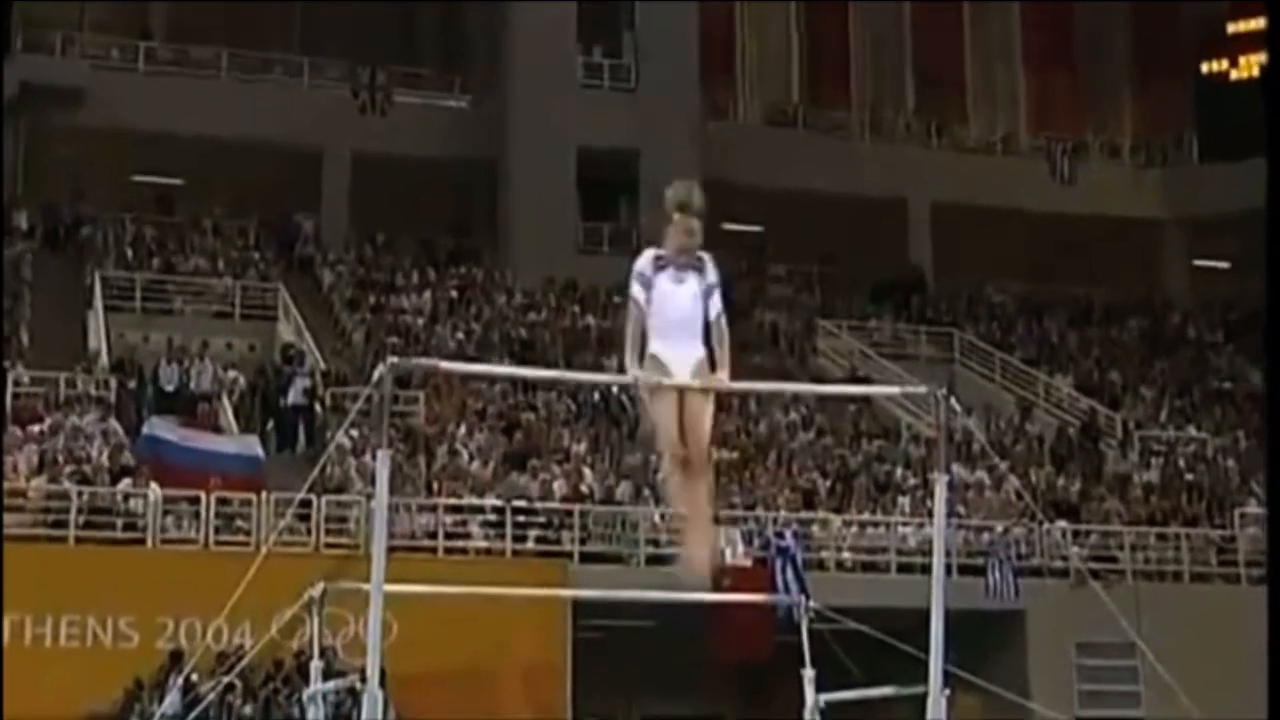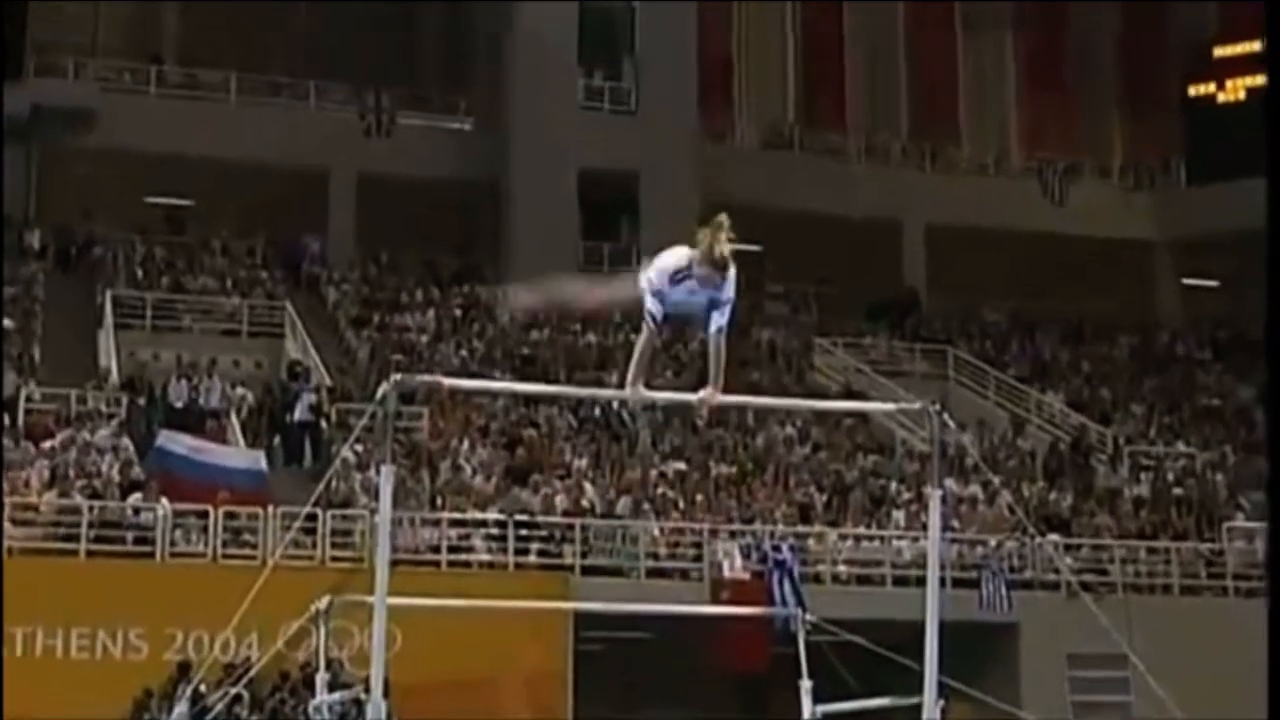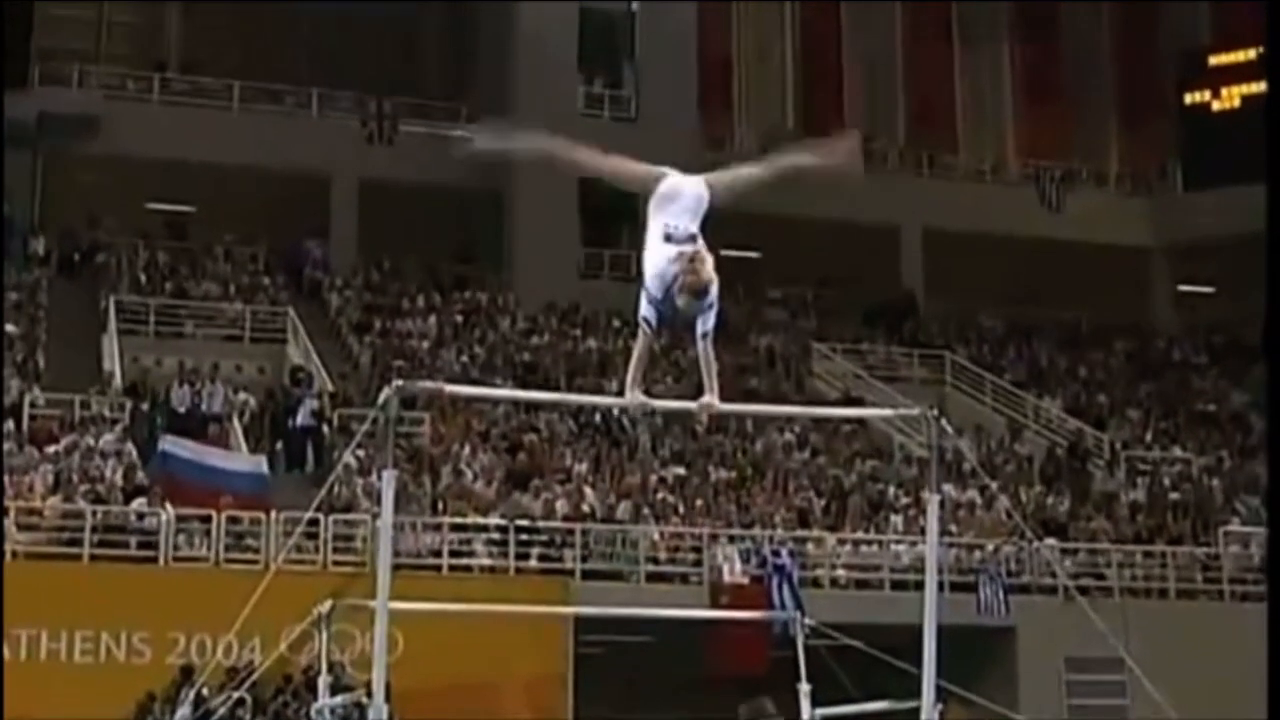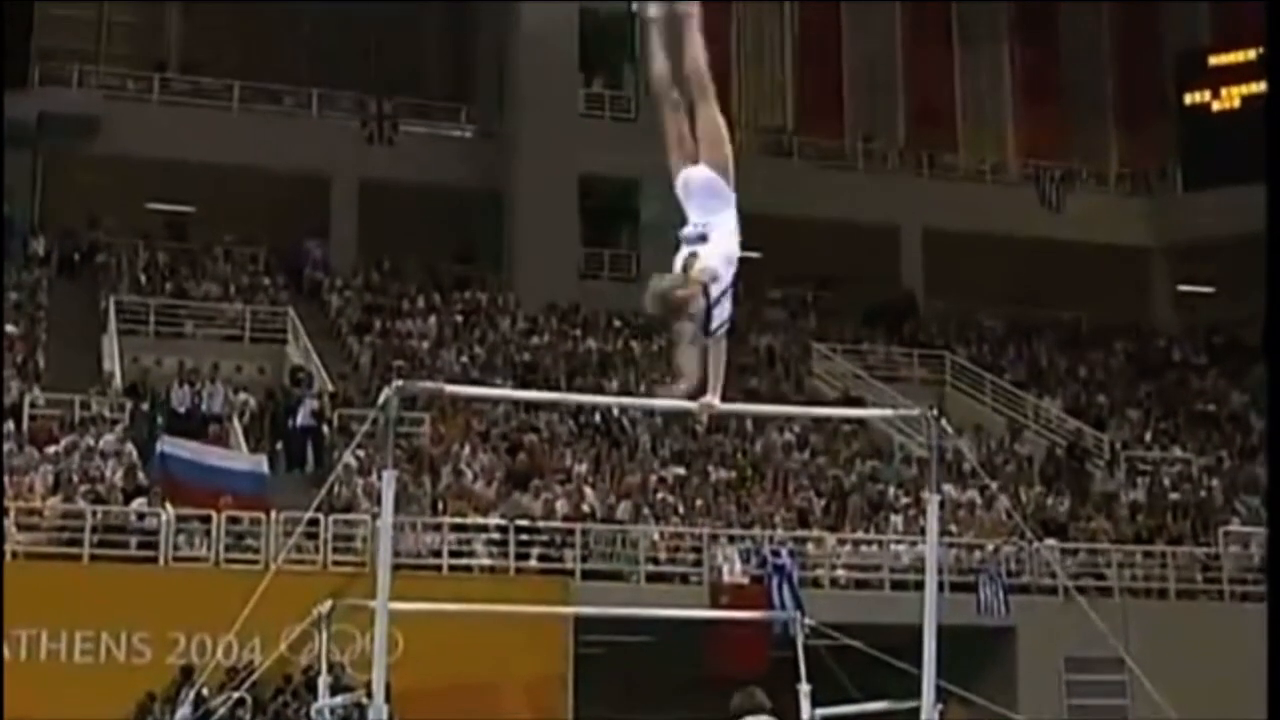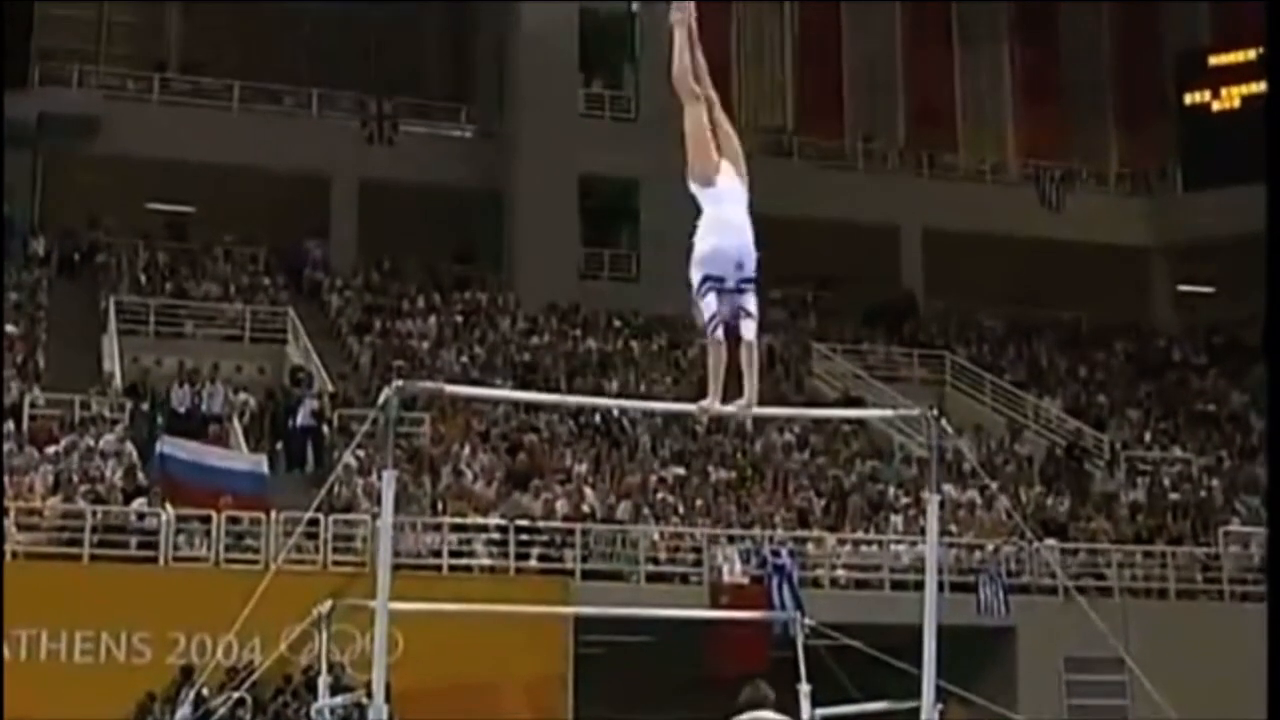
dt=0.3s
person 1, frame 1
left shoulder: (705, 268)
right shoulder: (649, 263)
left elbow: (717, 319)
right elbow: (636, 315)
left wrist: (721, 370)
right wrist: (633, 366)
left hip: (696, 365)
right hip: (661, 364)
left knee: (699, 457)
right knee: (673, 454)
left ankle: (700, 548)
right ankle: (694, 542)
person 1, frame 2
left shoulder: (726, 276)
right shoulder: (669, 272)
left elbow: (718, 336)
right elbow: (650, 330)
left wrist: (715, 387)
right wrist: (633, 382)
right hip: (650, 282)
right knee: (586, 297)
person 1, frame 3
left shoulder: (706, 284)
right shoulder: (659, 281)
left elbow: (704, 340)
right elbow: (645, 336)
left wrist: (711, 393)
right wrist: (631, 388)
left hip: (696, 192)
right hip: (667, 190)
left knee: (764, 170)
right knee: (597, 162)
left ankle: (829, 153)
person 1, frame 4
left shoulder: (715, 280)
right shoulder: (688, 281)
left elbow: (718, 335)
left wrist: (702, 386)
right wrist: (687, 378)
left hip: (710, 189)
right hip: (700, 187)
left knee: (701, 95)
right knee: (669, 98)
person 1, frame 5
left shoulder: (741, 279)
right shoulder: (708, 274)
left elbow: (747, 337)
left hip: (725, 187)
right hip: (720, 189)
right knee: (694, 98)
